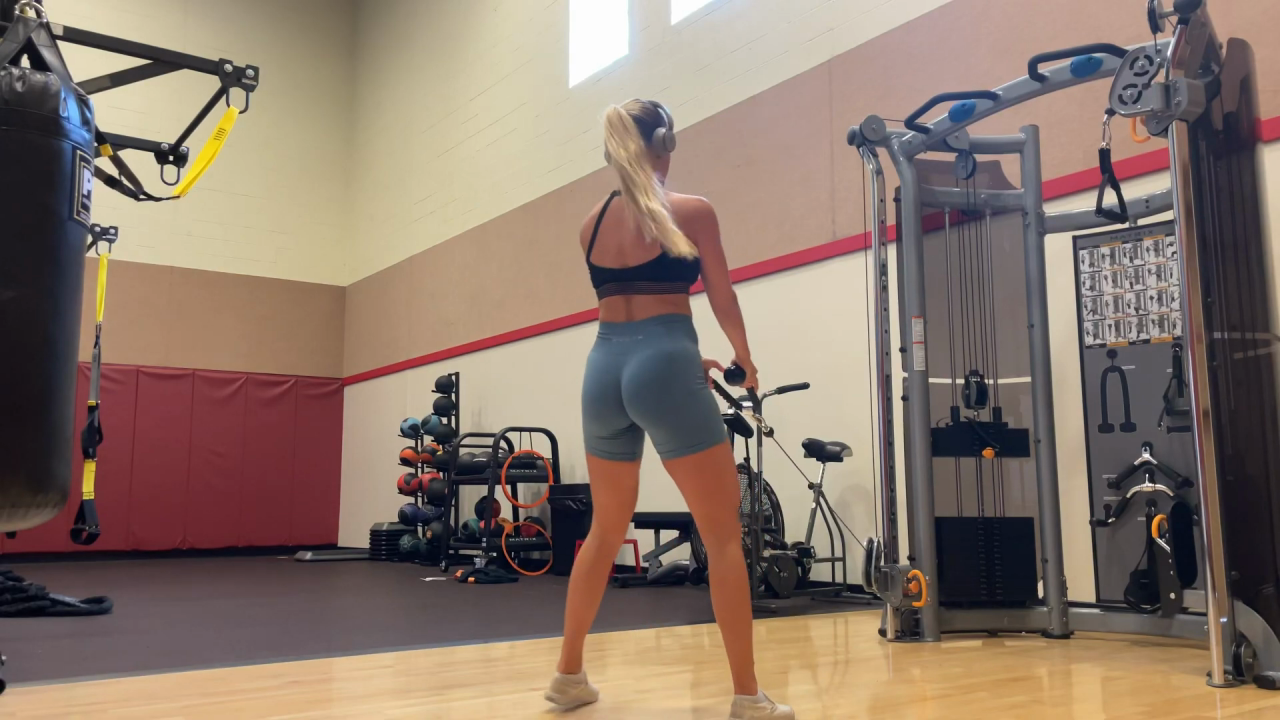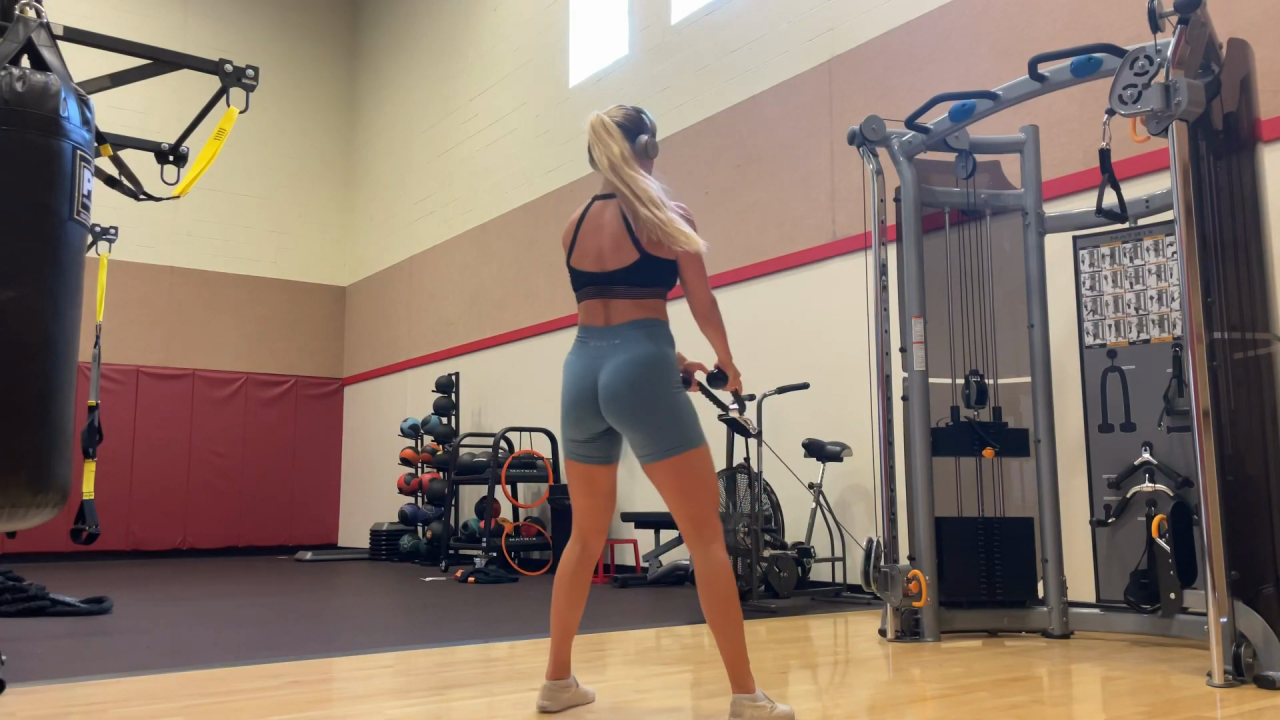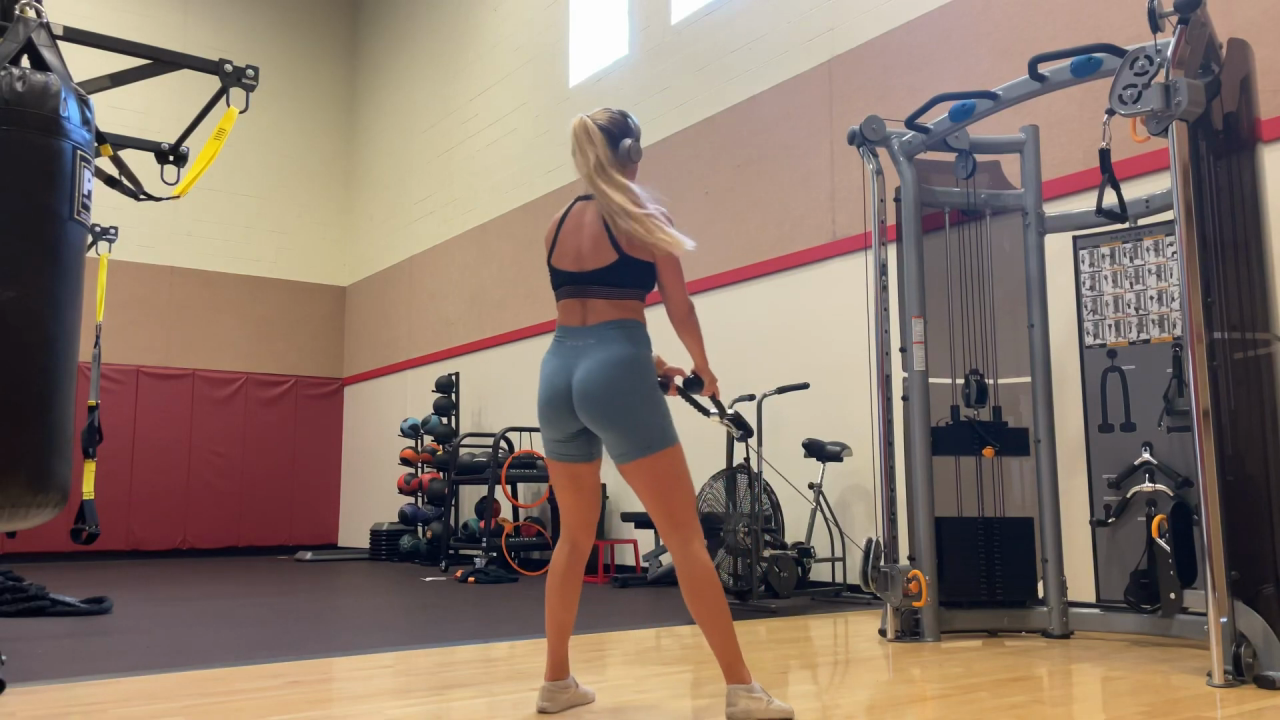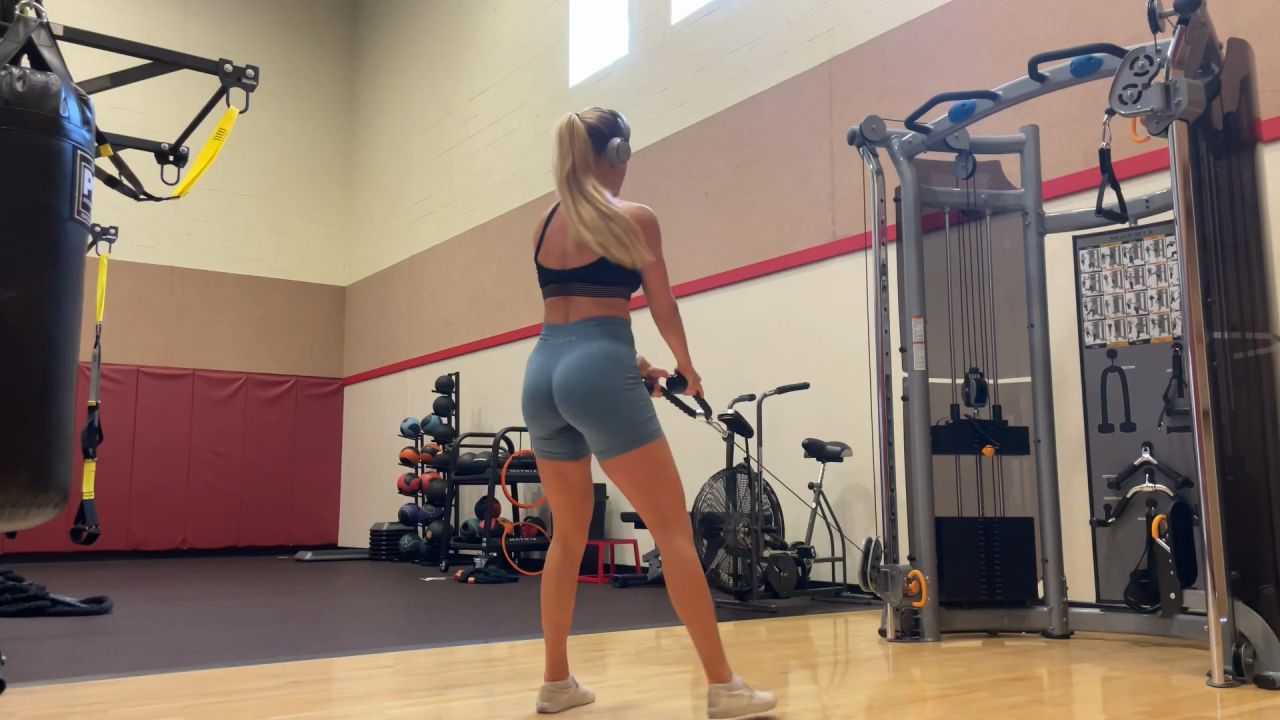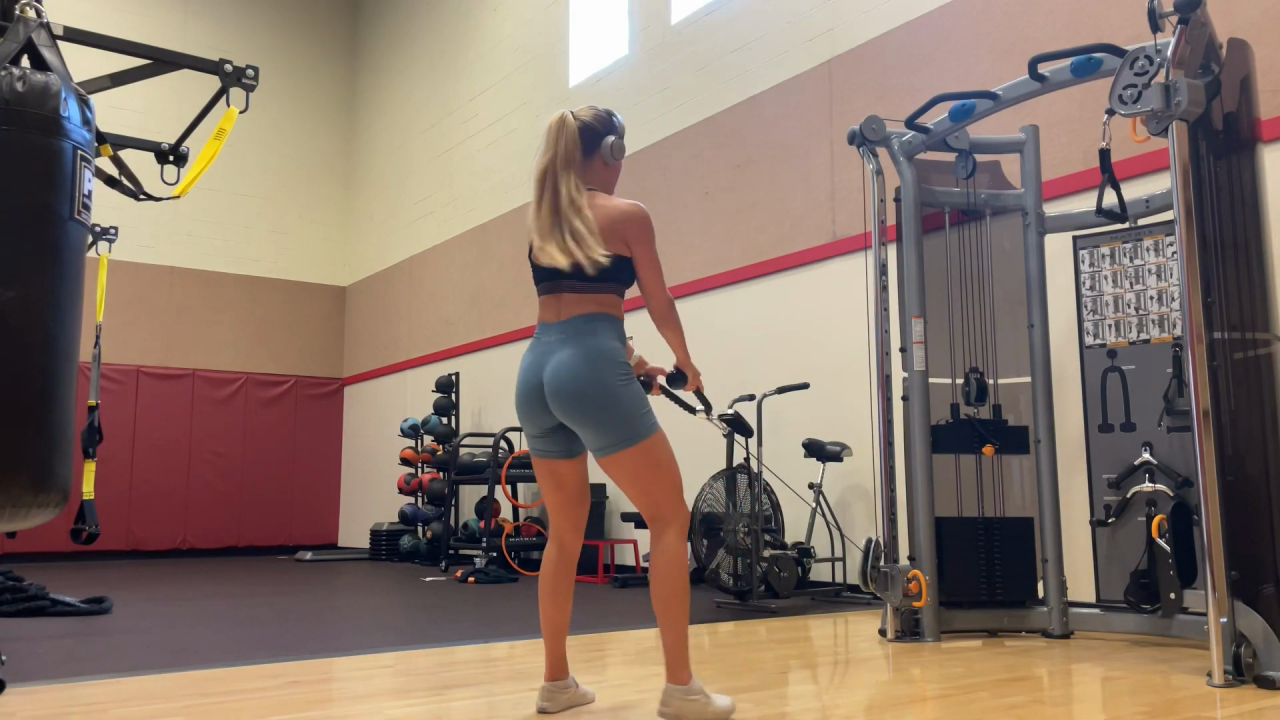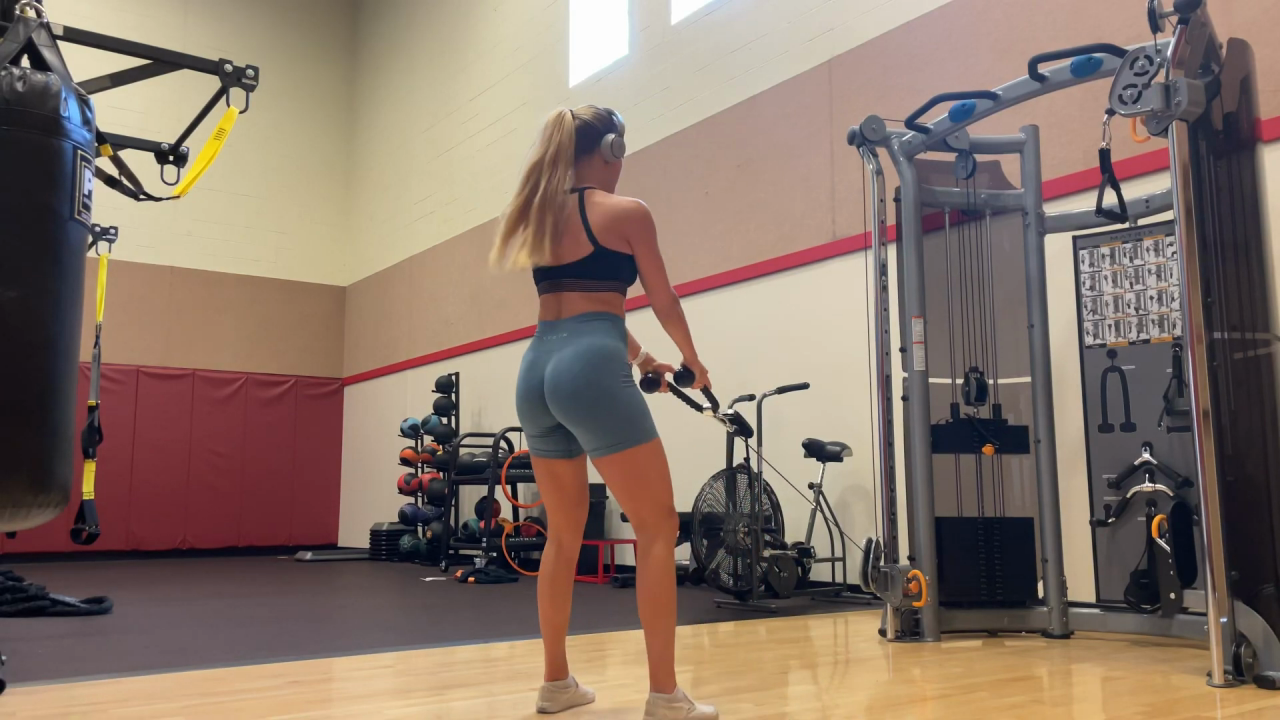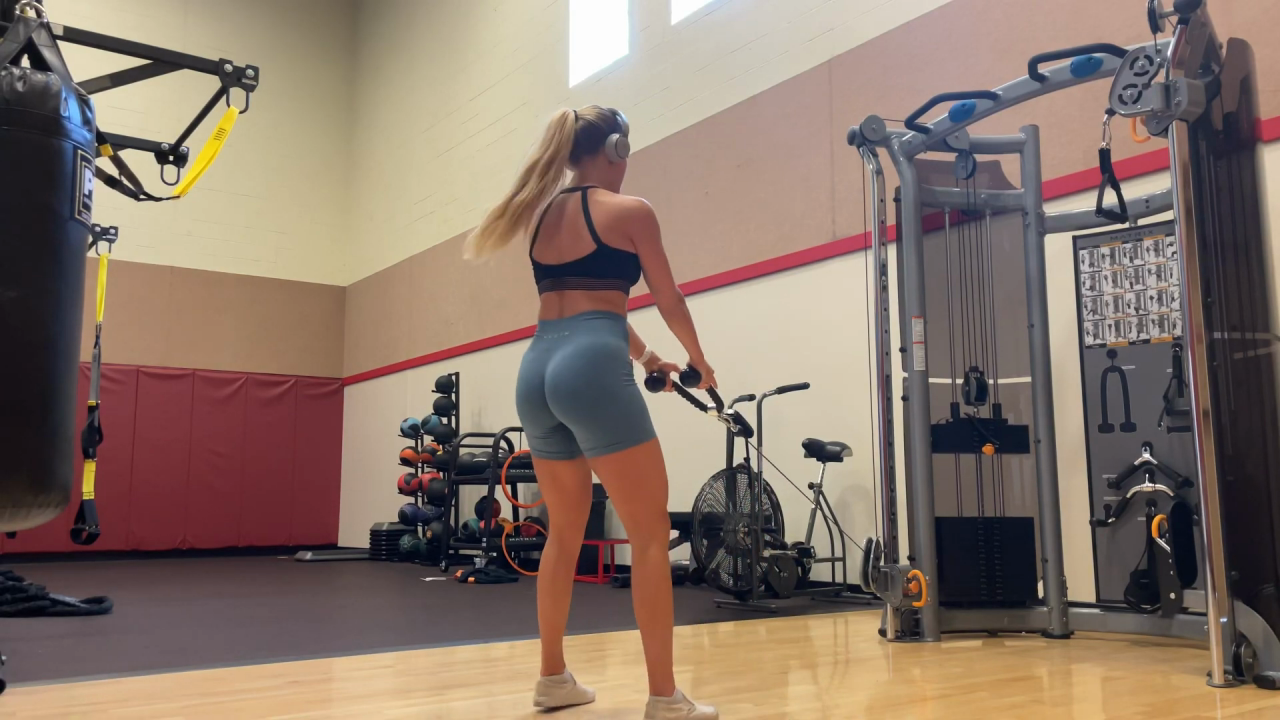
dt=0.1s
person 1, frame 1
left shoulder: (592, 223)
right shoulder: (693, 212)
right elbow: (724, 302)
right wrist: (743, 362)
left hip: (605, 369)
right hip: (665, 371)
left knee: (605, 532)
right knee: (724, 535)
person 1, frame 2
left shoulder: (574, 225)
right shoulder: (670, 218)
right elbow: (702, 306)
right wrist: (726, 366)
left hip: (582, 373)
right hip: (642, 377)
left knee: (586, 536)
right knee: (706, 536)
person 1, frame 3
left shoulder: (556, 226)
right shoulder: (648, 222)
right elbow: (680, 309)
right wrist: (702, 368)
left hip: (558, 374)
right hip: (615, 377)
left knee: (574, 536)
right knee: (685, 535)
person 1, frame 4
left shoulder: (546, 225)
right shoulder: (635, 219)
right elbow: (664, 308)
left wrist: (634, 362)
right wrist: (686, 366)
left hip: (542, 374)
right hip: (599, 375)
left knee: (569, 533)
right knee: (672, 527)
person 1, frame 5
left shoulder: (541, 223)
right shoulder: (627, 216)
right elbow: (659, 303)
left wrist: (632, 360)
right wrist: (685, 363)
left hip: (537, 371)
right hip: (594, 374)
left knee: (565, 532)
right knee: (670, 520)
person 1, frame 6
left shoulder: (537, 216)
right shoulder: (627, 212)
right elbow: (664, 301)
left wrist: (642, 357)
right wrist: (692, 359)
left hip: (537, 370)
right hip: (592, 372)
left knee: (565, 532)
right knee: (657, 529)
person 1, frame 7
left shoulder: (540, 216)
right shoulder: (630, 211)
right elbow: (668, 299)
left wrist: (648, 356)
right wrist: (698, 360)
left hip: (537, 371)
right hip: (595, 373)
left knee: (566, 531)
right knee: (650, 531)
